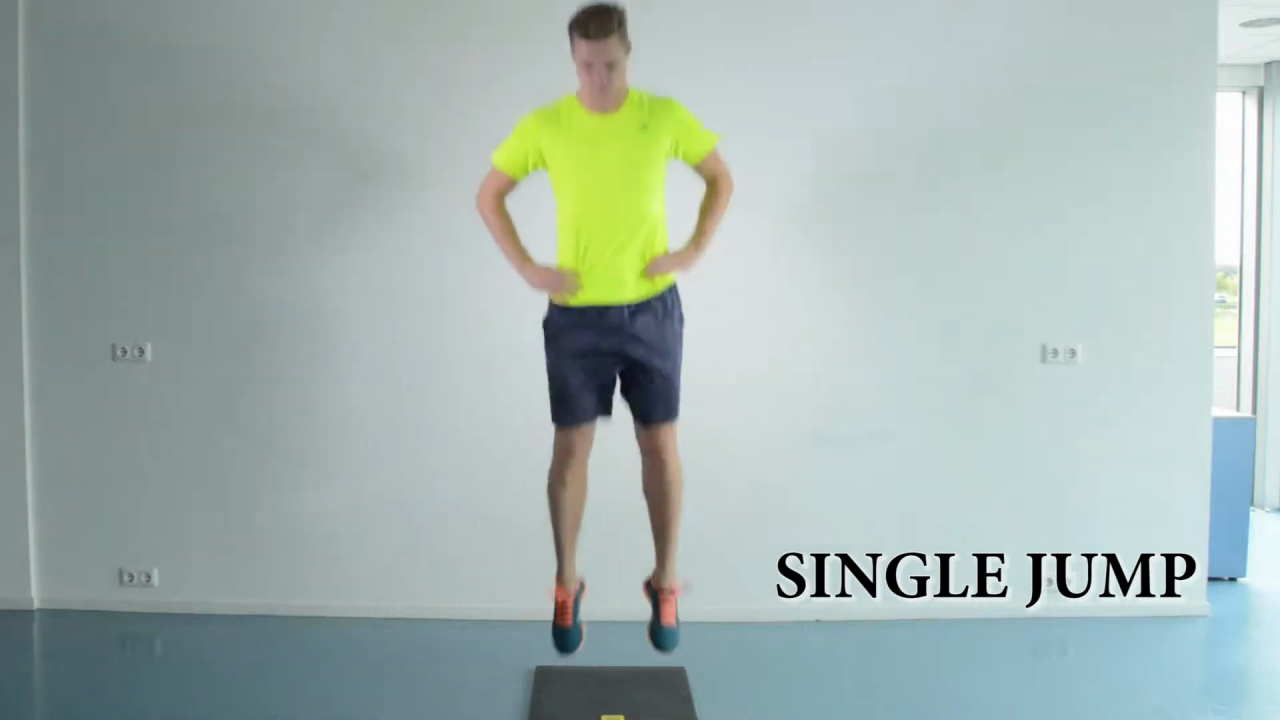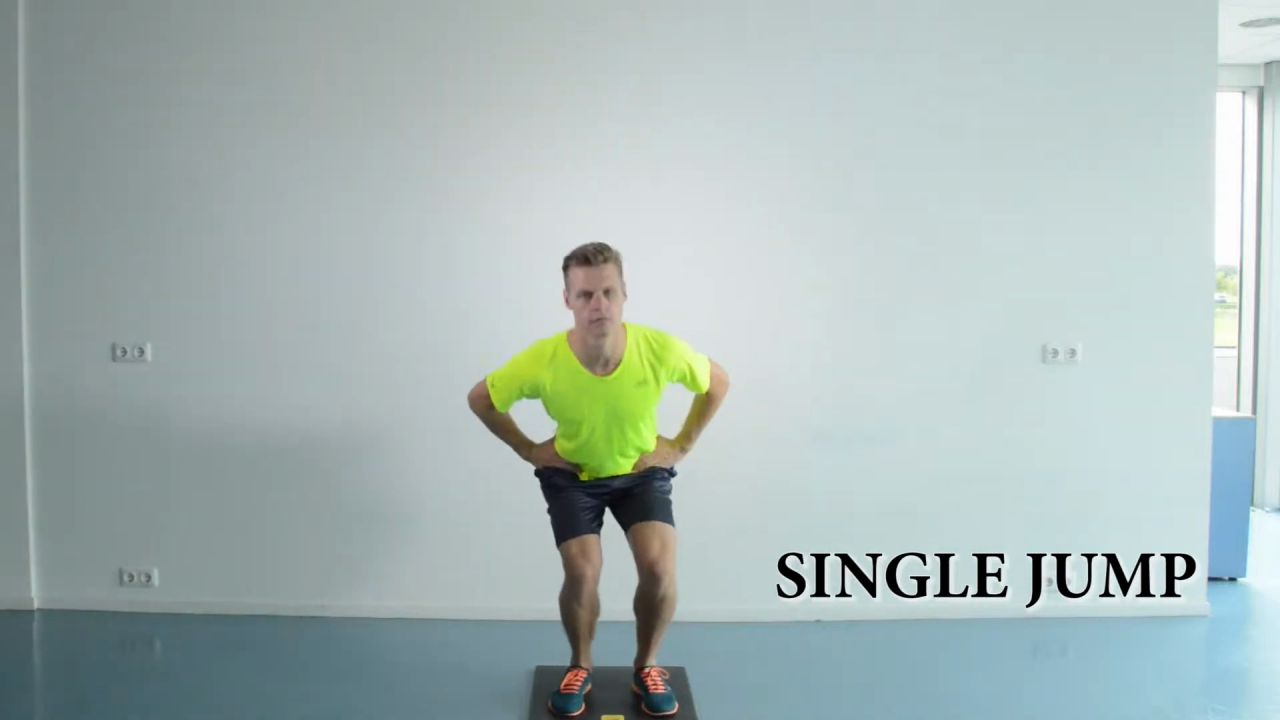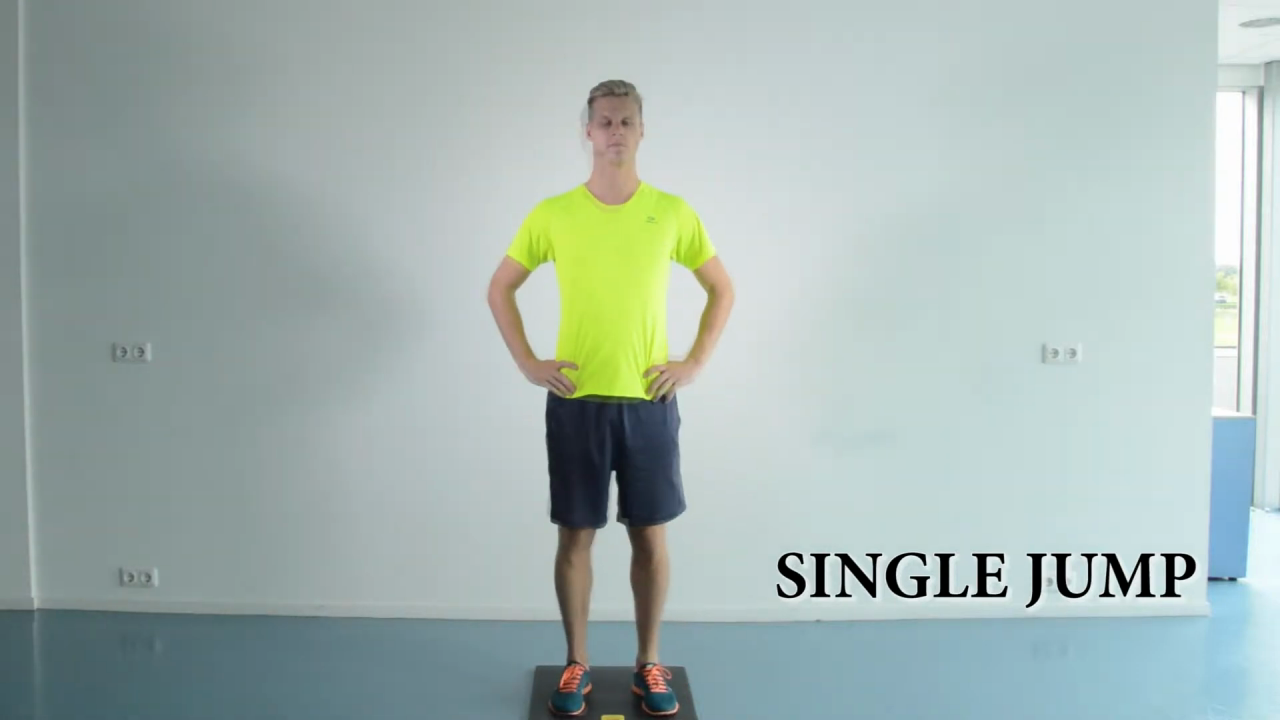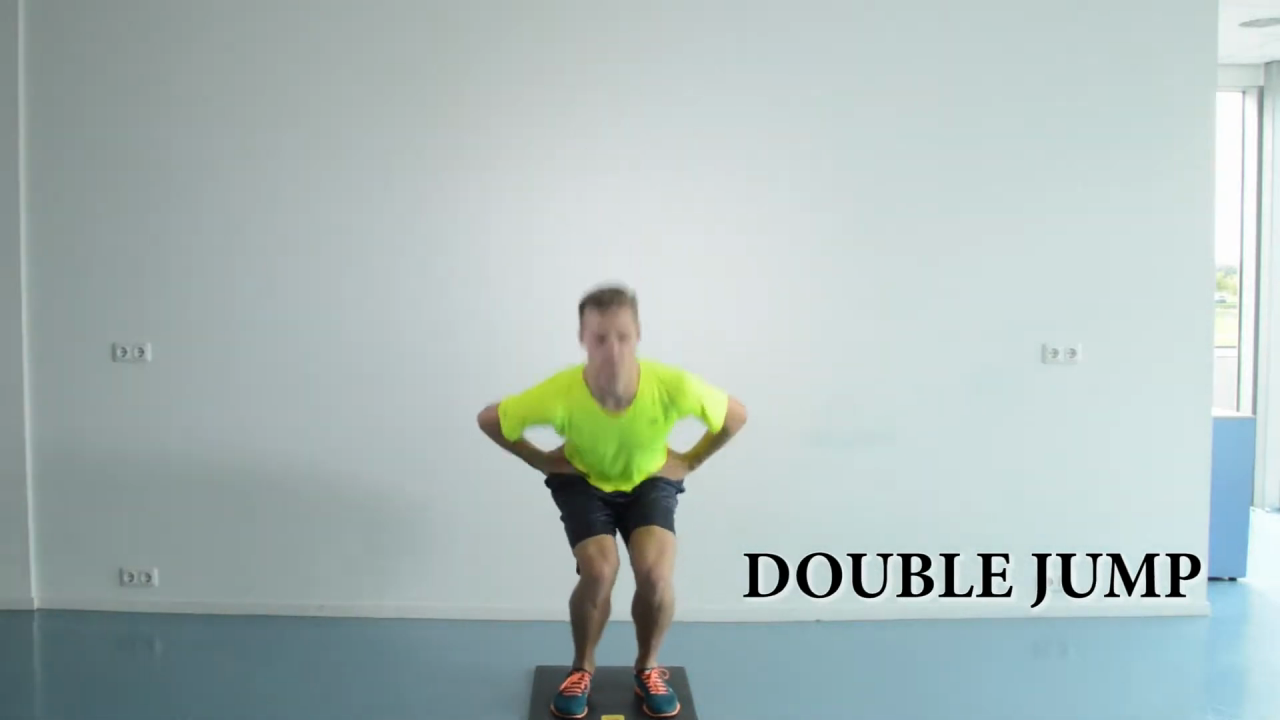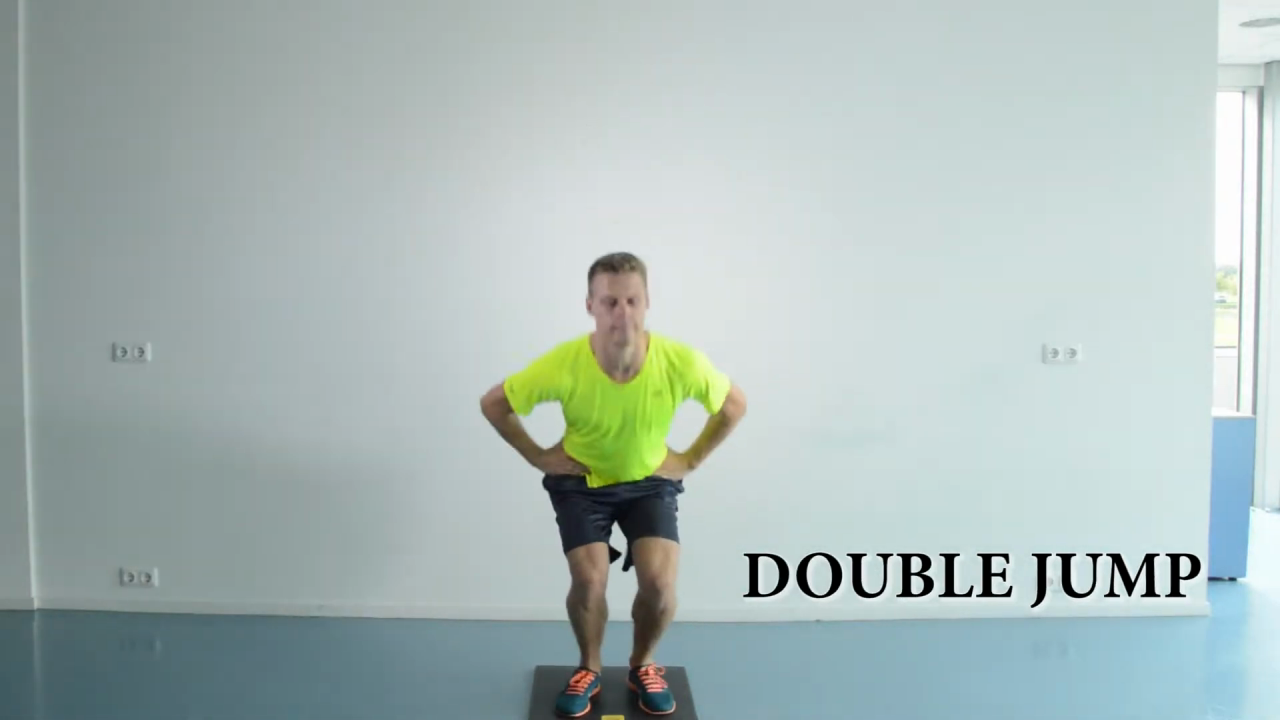
dt=1s
person 1, frame 1
left shoulder: (664, 115)
right shoulder: (544, 124)
left elbow: (721, 180)
right elbow: (489, 196)
left wrist: (693, 250)
right wrist: (526, 268)
left hip: (652, 309)
right hip: (576, 312)
left knee: (660, 444)
right knee: (572, 447)
left ankle: (664, 578)
right ankle: (567, 581)
person 1, frame 2
left shoulder: (662, 350)
right shoulder: (540, 362)
left elbow: (717, 383)
right elbow: (480, 400)
left wrist: (682, 444)
right wrist: (530, 450)
left hip: (641, 472)
right hip: (572, 475)
left knee: (659, 566)
right knee: (583, 571)
left ankle: (647, 665)
right ankle: (580, 666)
person 1, frame 3
left shoulder: (673, 212)
right shoulder: (553, 213)
left elbow: (721, 290)
right elbow: (500, 289)
left wrist: (694, 361)
right wrist: (528, 362)
left hip: (648, 403)
right hip: (577, 404)
left knee: (649, 538)
right knee: (576, 538)
left ankle: (649, 663)
right ankle: (577, 663)
person 1, frame 4
left shoulder: (673, 387)
right shoulder: (559, 394)
left elbow: (736, 415)
right elbow: (489, 419)
left wrist: (689, 462)
right wrist: (543, 460)
left hip: (648, 484)
right hip: (584, 485)
left knee: (656, 573)
right knee: (598, 572)
left ankle: (648, 666)
right ankle: (582, 667)
person 1, frame 5
left shoulder: (679, 362)
right shoulder: (562, 366)
left elbow: (734, 406)
right elbow: (493, 403)
left wrist: (689, 461)
right wrist: (538, 457)
left hip: (646, 482)
right hip: (581, 482)
left knee: (659, 581)
right knee: (588, 578)
left ankle: (643, 663)
right ankle: (589, 667)
